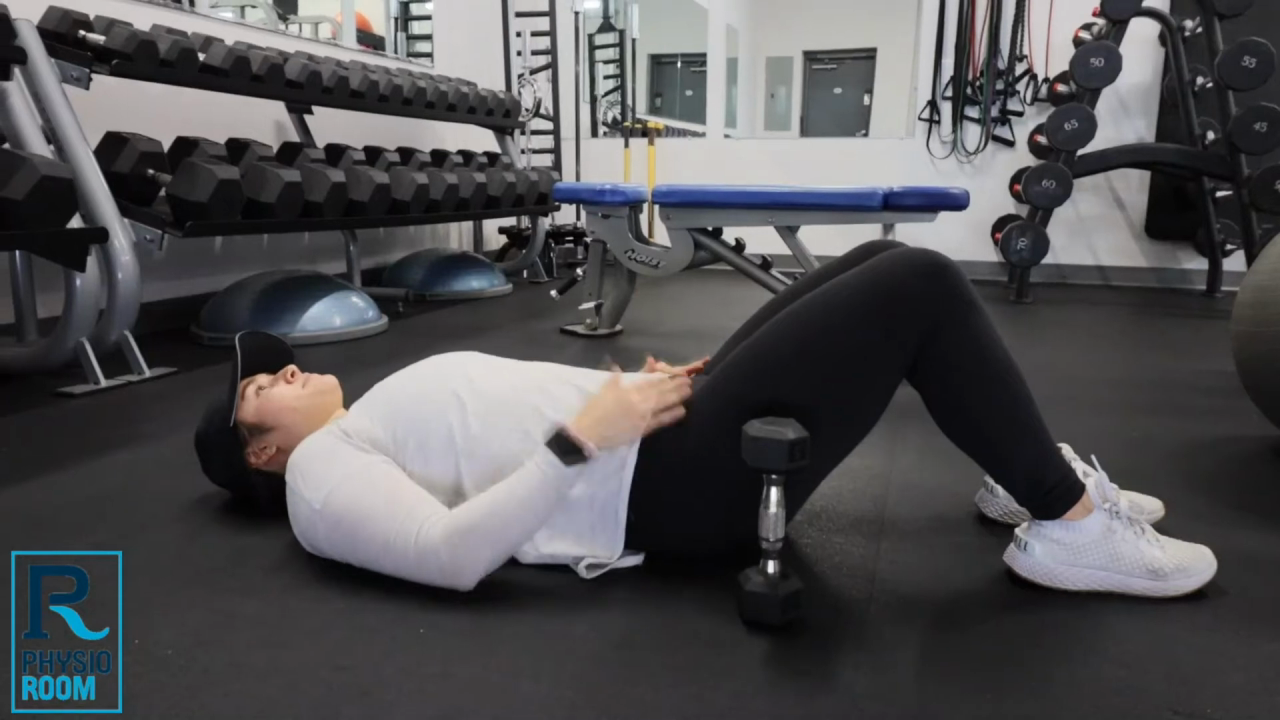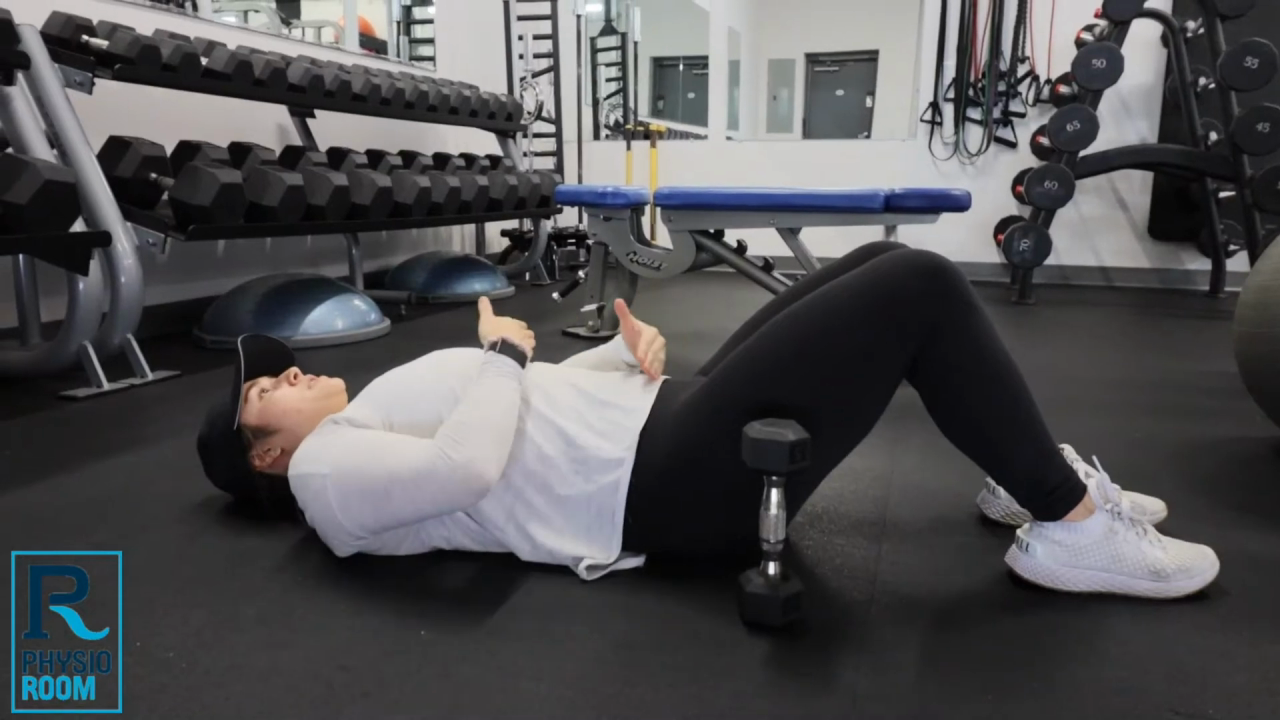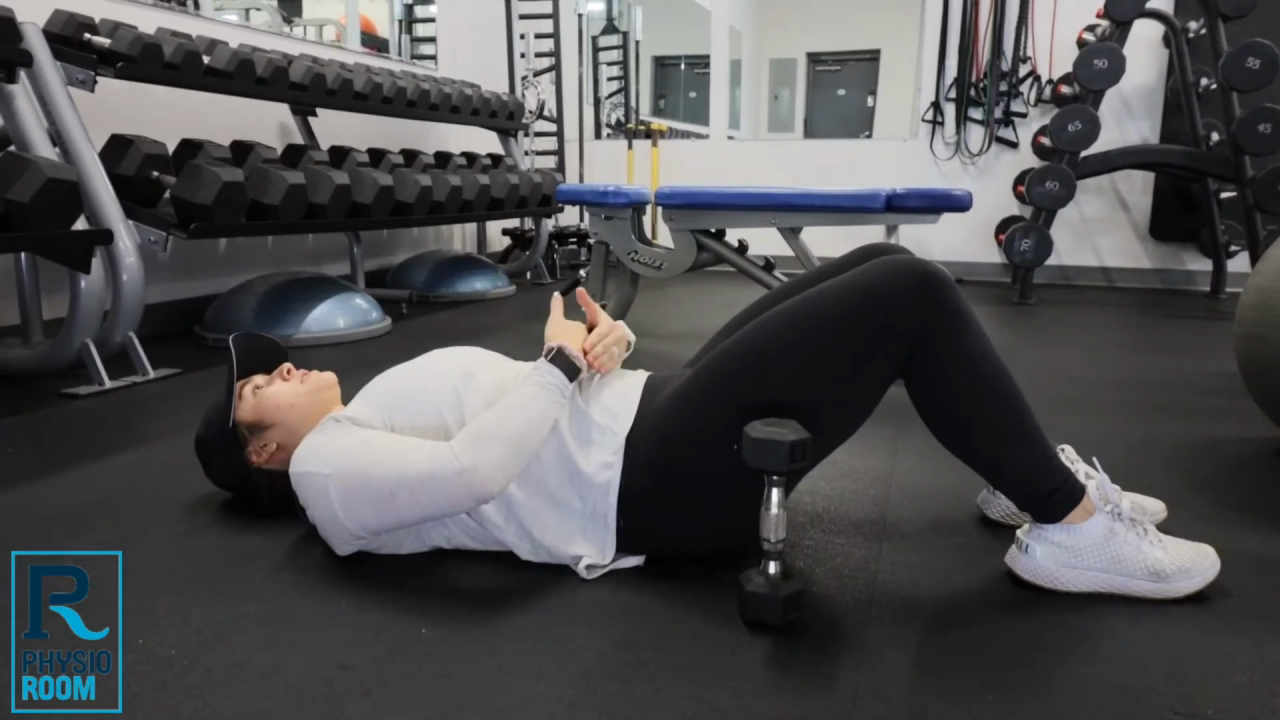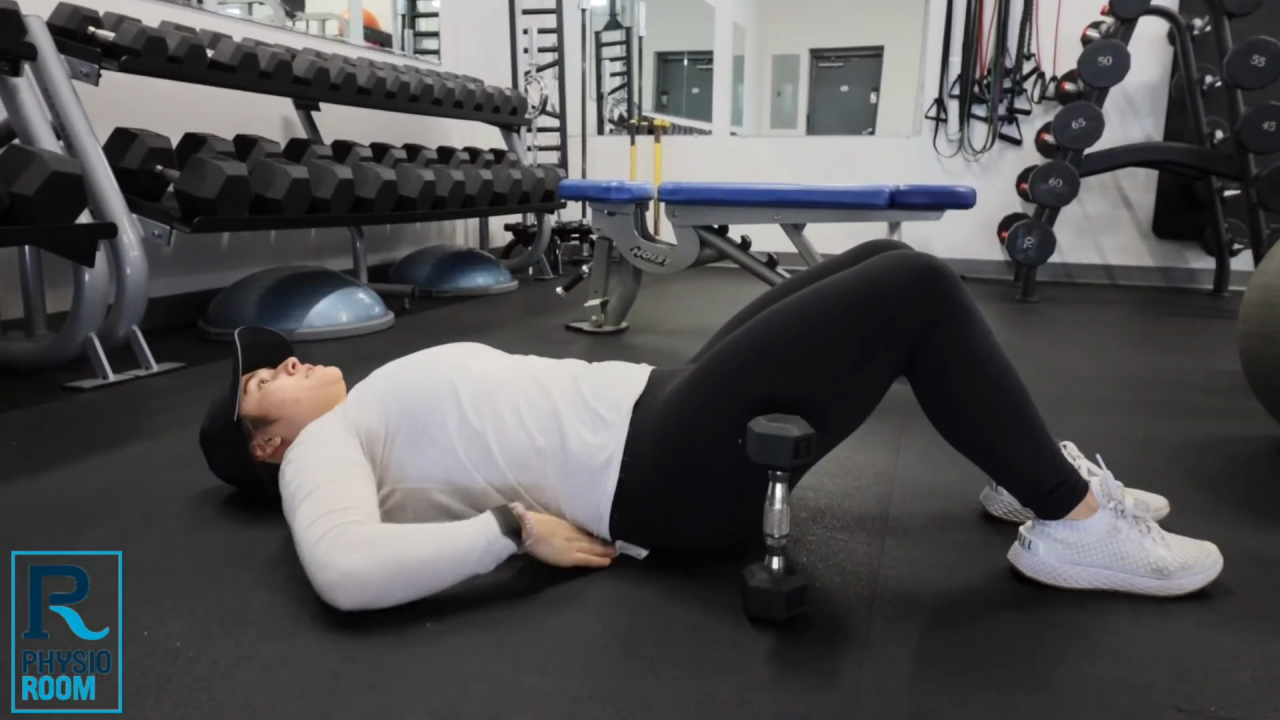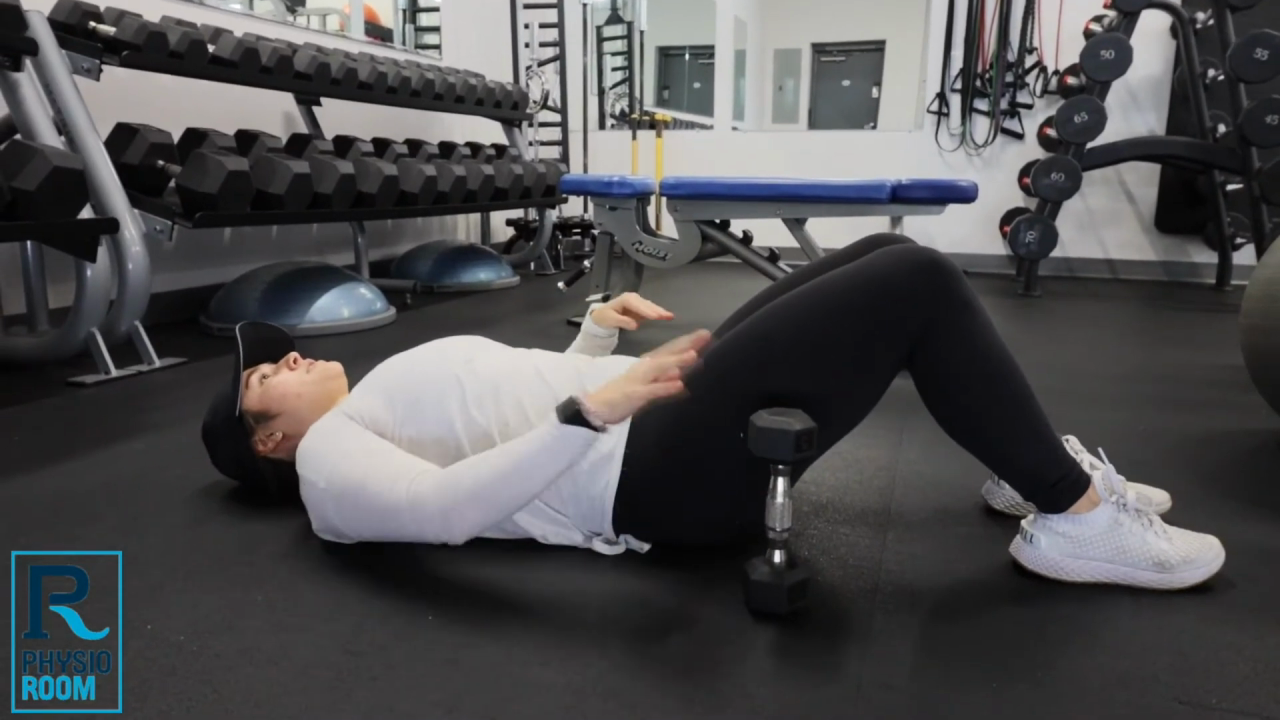
dt=0.7s
person 1, frame 1
left shoulder: (376, 423)
right shoulder: (322, 477)
right elbow: (459, 553)
left wrist: (637, 386)
right wrist: (581, 439)
left hip: (658, 438)
right hip: (678, 488)
left knee: (890, 265)
right knee: (920, 285)
left ankle: (1031, 475)
right ankle: (1068, 525)
person 1, frame 2
left shoulder: (365, 422)
right shoulder: (329, 473)
right elbow: (468, 466)
left wrist: (630, 349)
right wrist: (503, 352)
left hip: (660, 421)
right hip: (672, 489)
left knee: (890, 265)
right knee: (921, 290)
left ankle: (1031, 478)
right ankle: (1069, 527)
person 1, frame 3
left shoulder: (369, 420)
right shoulder: (328, 470)
right elbow: (476, 468)
left wrist: (601, 344)
right wrist: (560, 359)
left hip: (652, 420)
right hip: (660, 486)
left knee: (886, 269)
right knee: (911, 298)
left ankle: (1031, 478)
right ankle: (1071, 528)
person 1, frame 4
left shoulder: (376, 415)
right shoulder: (325, 449)
right elbow: (348, 572)
right wrist: (512, 528)
left hip: (653, 409)
right hip: (671, 476)
left knee: (890, 264)
right knee: (916, 290)
left ankle: (1033, 473)
right ankle: (1071, 522)
person 1, frame 5
left shoulder: (381, 408)
right shoulder: (330, 457)
right elbow: (445, 506)
left wrist: (597, 332)
right wrist: (592, 410)
left hip: (657, 431)
right hip: (667, 475)
left knee: (893, 259)
right knee: (919, 287)
left ankle: (1036, 468)
right ankle: (1075, 518)
